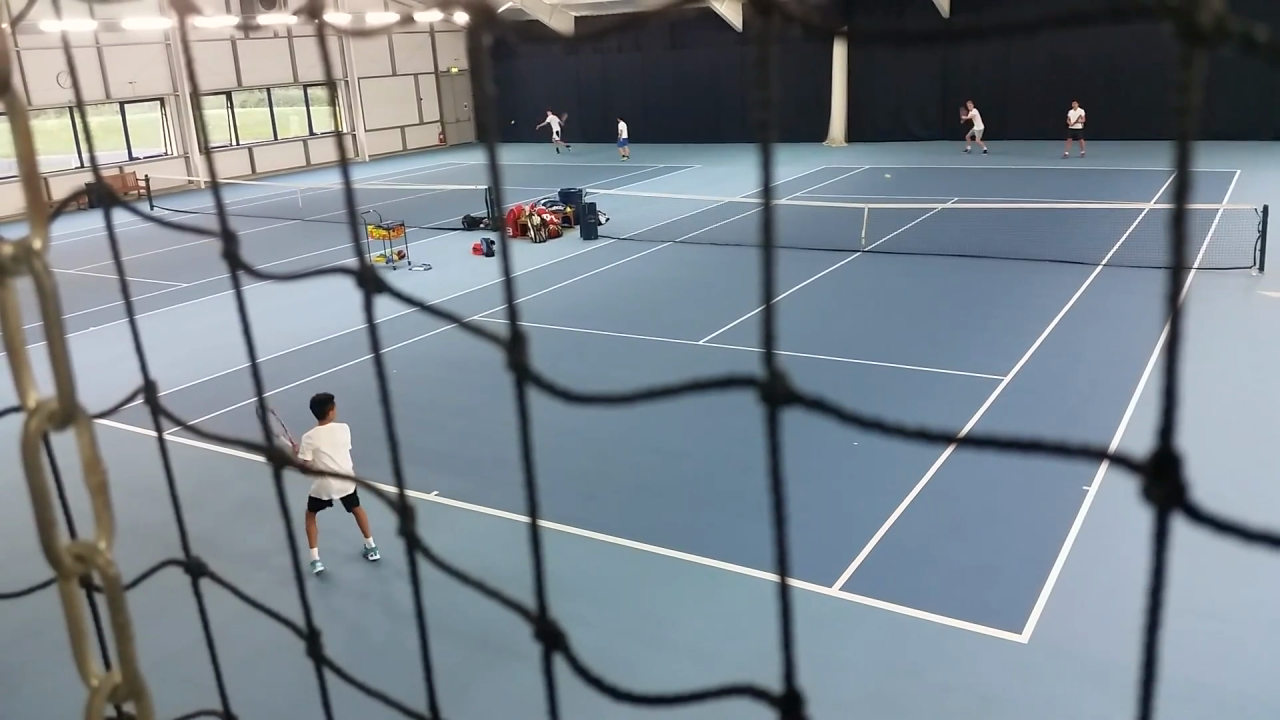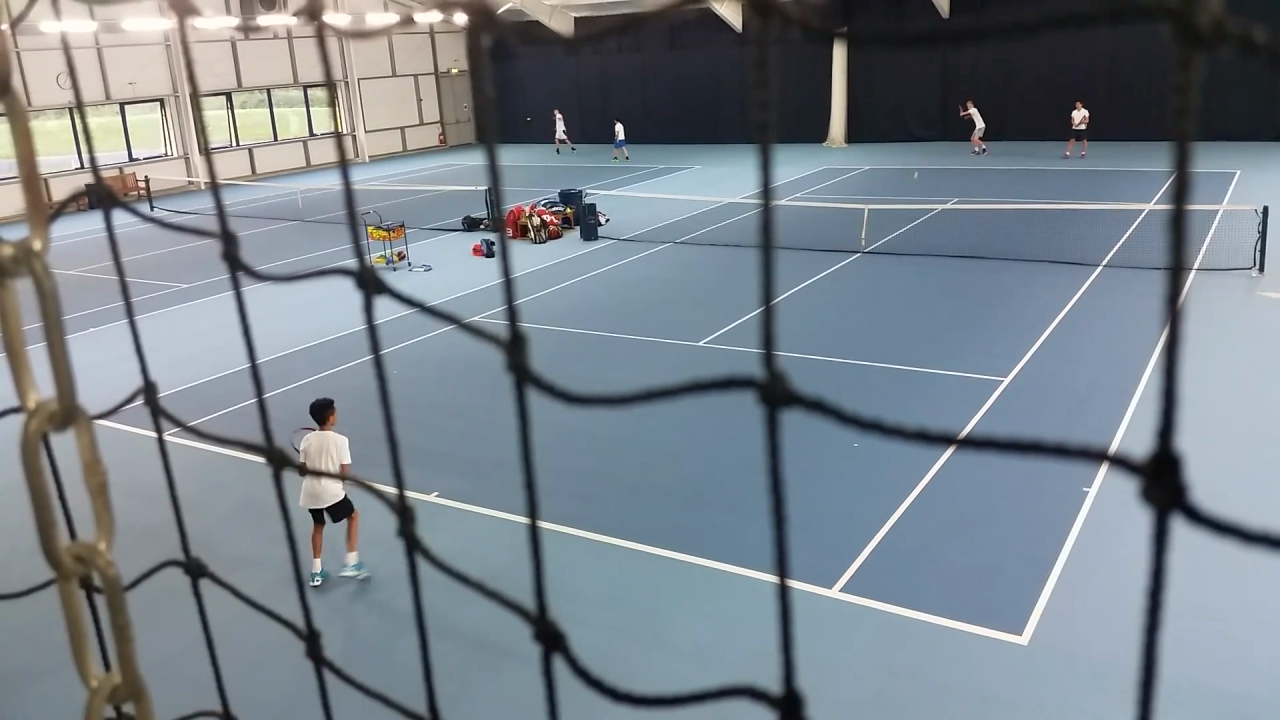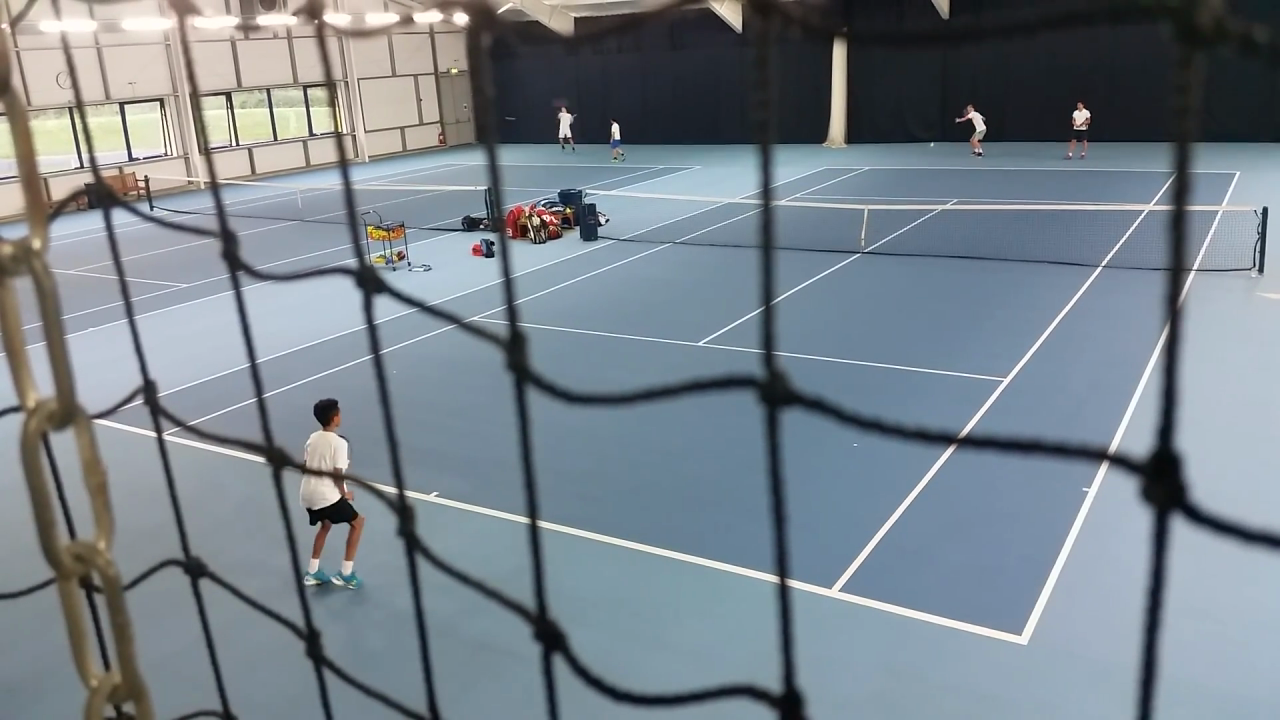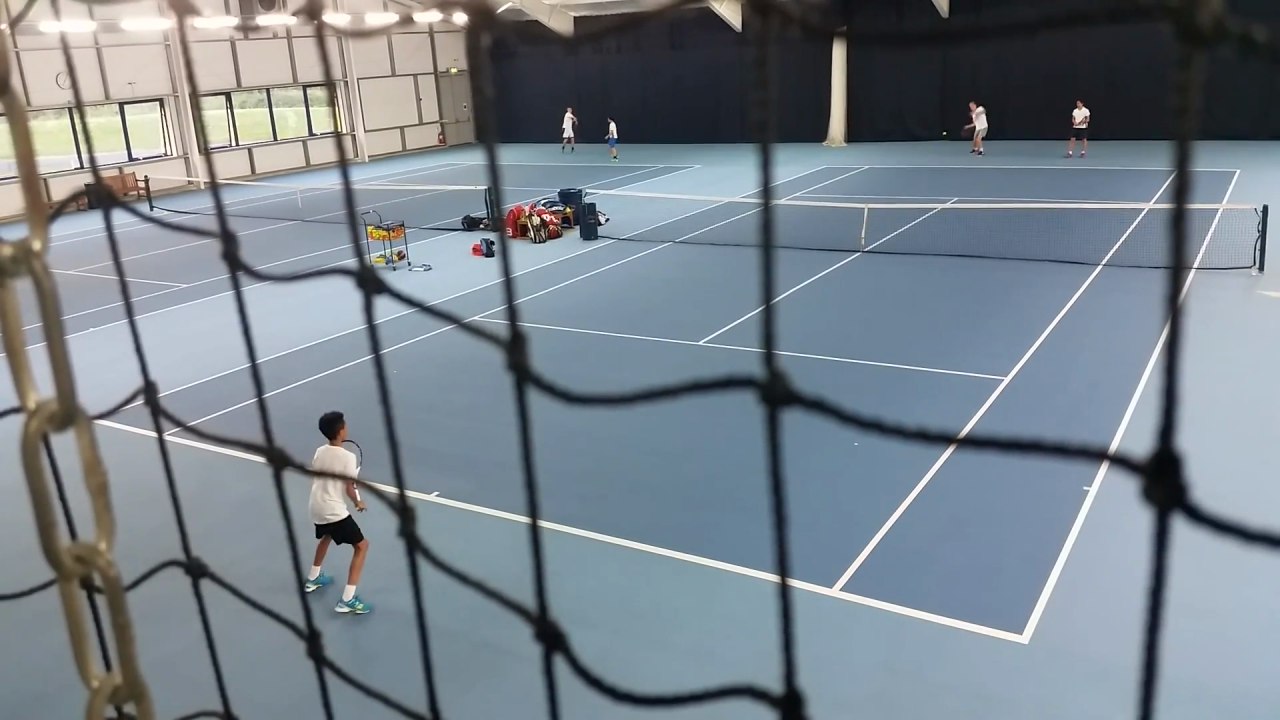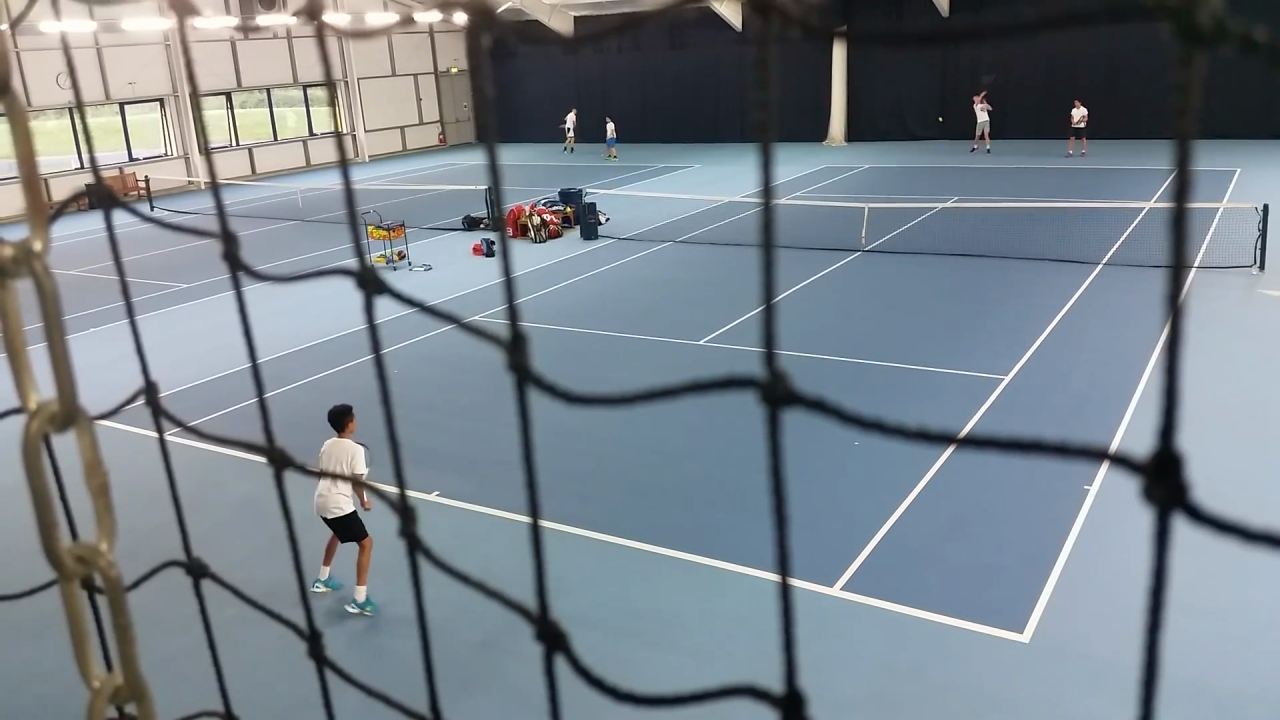
dt=0.2s
person 1, frame 1
left shoulder: (308, 438)
right shoulder: (343, 429)
left elbow: (307, 468)
right elbow: (331, 450)
left wrist: (300, 455)
left hip: (323, 486)
right hip: (346, 482)
left knee: (310, 515)
right knee: (356, 509)
left ankle: (315, 559)
right ankle: (371, 547)
person 1, frame 2
left shoulder: (307, 440)
right shoulder: (340, 441)
left elbow: (303, 470)
right elbow: (344, 471)
left hip: (311, 493)
right hip: (333, 492)
left knee: (318, 526)
right knee: (352, 517)
left ankle: (316, 572)
right ankle: (350, 564)
person 1, frame 3
left shoulder: (312, 438)
right shoulder: (339, 443)
left elbow: (307, 467)
right elbow: (337, 475)
right wrist: (344, 493)
left hip: (308, 494)
right hip: (326, 495)
left knee: (325, 525)
right knee: (358, 522)
left ankle: (312, 572)
right ankle: (345, 573)
person 1, frame 4
left shoulder: (319, 452)
right shoulder: (348, 457)
right elbow: (349, 489)
right wrist: (358, 502)
left hip: (316, 508)
right hip: (335, 511)
left knee: (327, 535)
right knee: (361, 546)
left ankle: (313, 578)
right ankle: (348, 599)
person 1, frame 5
left shoulder: (327, 445)
right shoulder: (355, 449)
right elbow: (357, 483)
right wrist: (364, 502)
left hip: (322, 501)
right hip: (340, 505)
left knee: (338, 534)
right knee: (365, 543)
left ankle: (323, 579)
right ankle: (359, 599)
